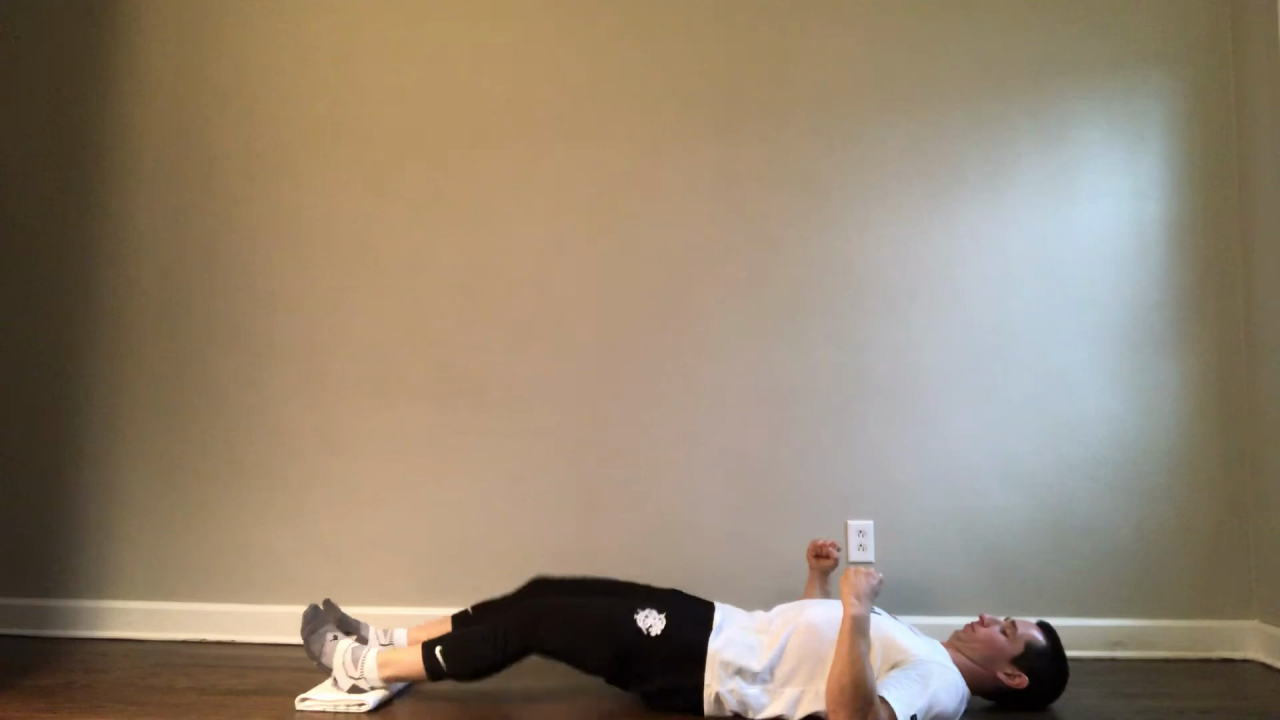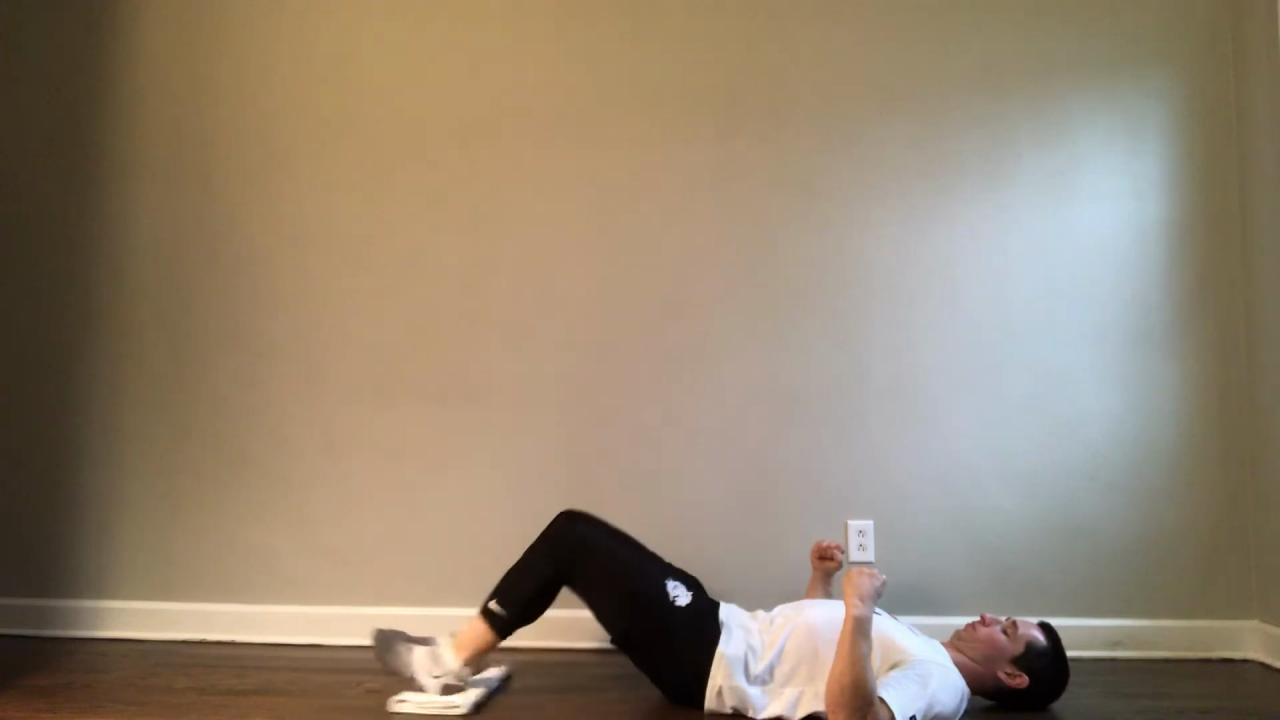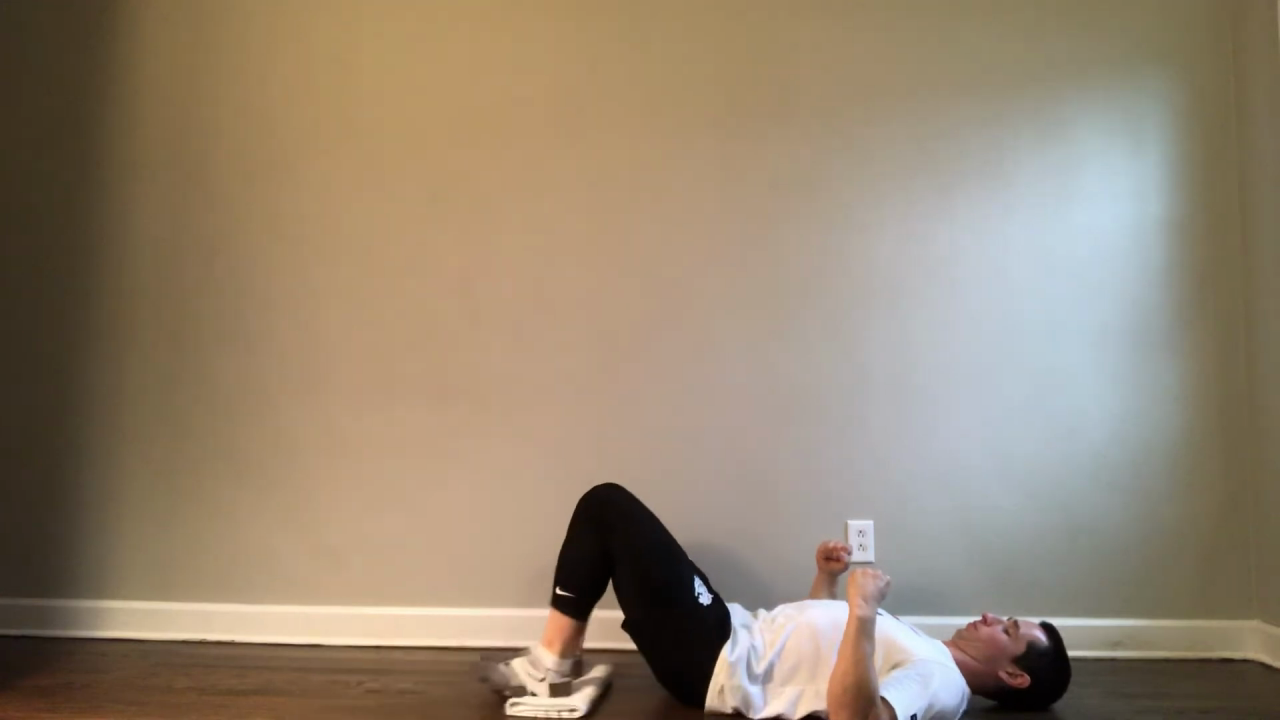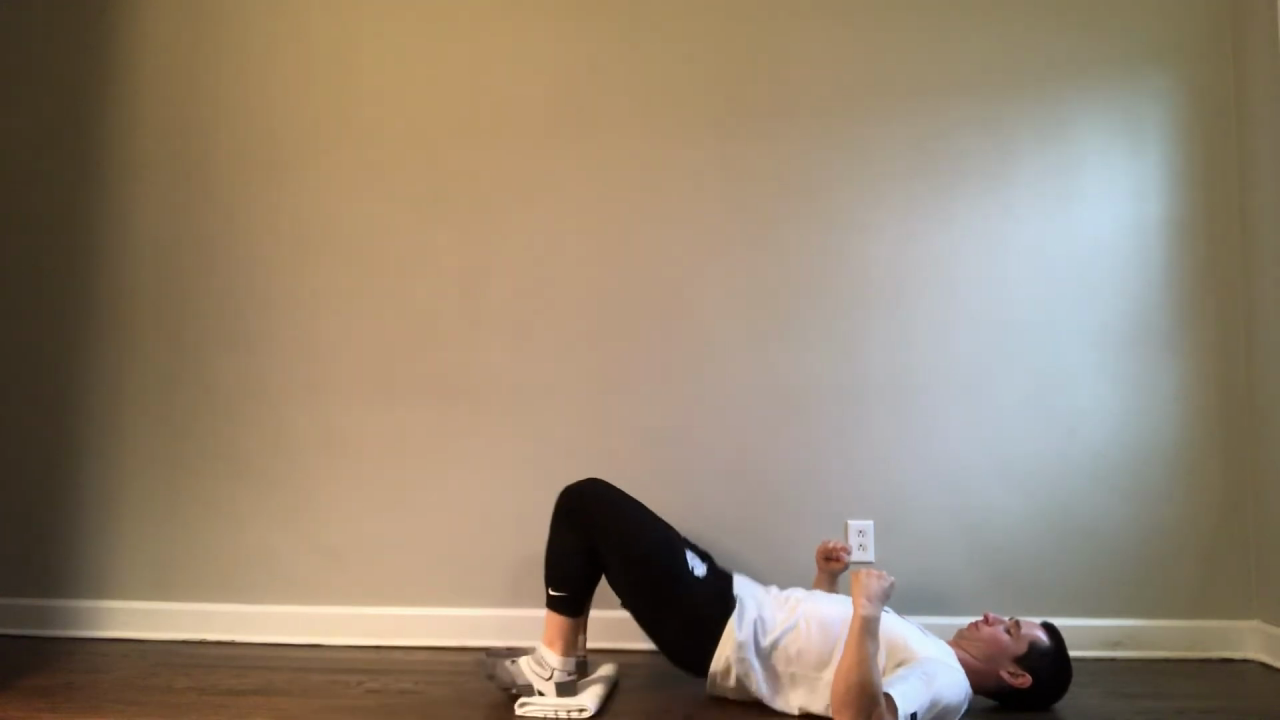
dt=0.4s
person 1, frame 1
right shoulder: (925, 653)
left wrist: (855, 610)
right wrist: (820, 578)
right hip: (715, 626)
left knee: (533, 624)
right knee: (543, 599)
right ankle: (388, 645)
person 1, frame 2
right shoulder: (927, 653)
left wrist: (857, 611)
right wrist: (822, 580)
left hip: (714, 664)
right hip: (730, 627)
left knee: (572, 537)
right knee: (577, 535)
left ankle: (452, 661)
right ankle: (455, 655)
person 1, frame 3
right shoulder: (927, 655)
left wrist: (861, 612)
right wrist: (828, 580)
left hip: (718, 665)
right hip: (736, 631)
left knee: (607, 505)
right knee: (607, 510)
left ankle: (551, 665)
right ankle: (550, 663)
person 1, frame 4
right shoulder: (930, 656)
left wrist: (866, 611)
right wrist: (827, 580)
left hip: (724, 635)
right hip: (737, 608)
left knee: (585, 502)
right knee: (591, 502)
left ankle: (553, 668)
right ankle: (555, 664)
